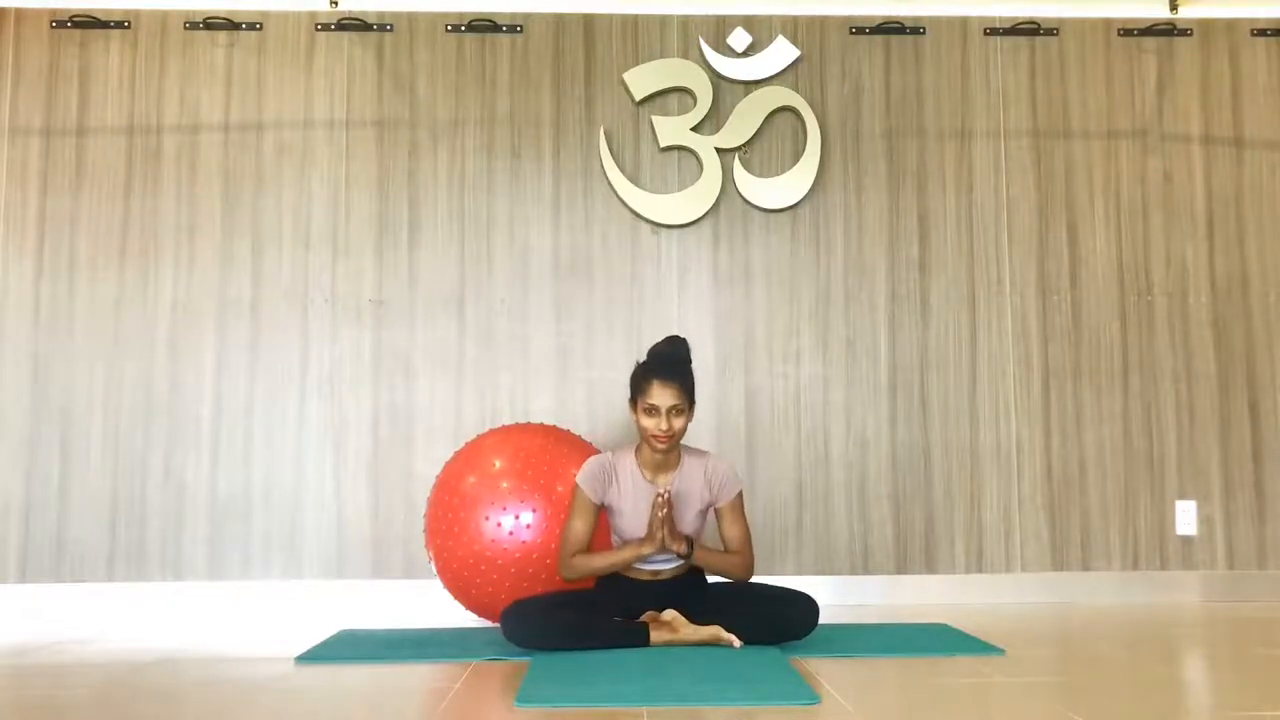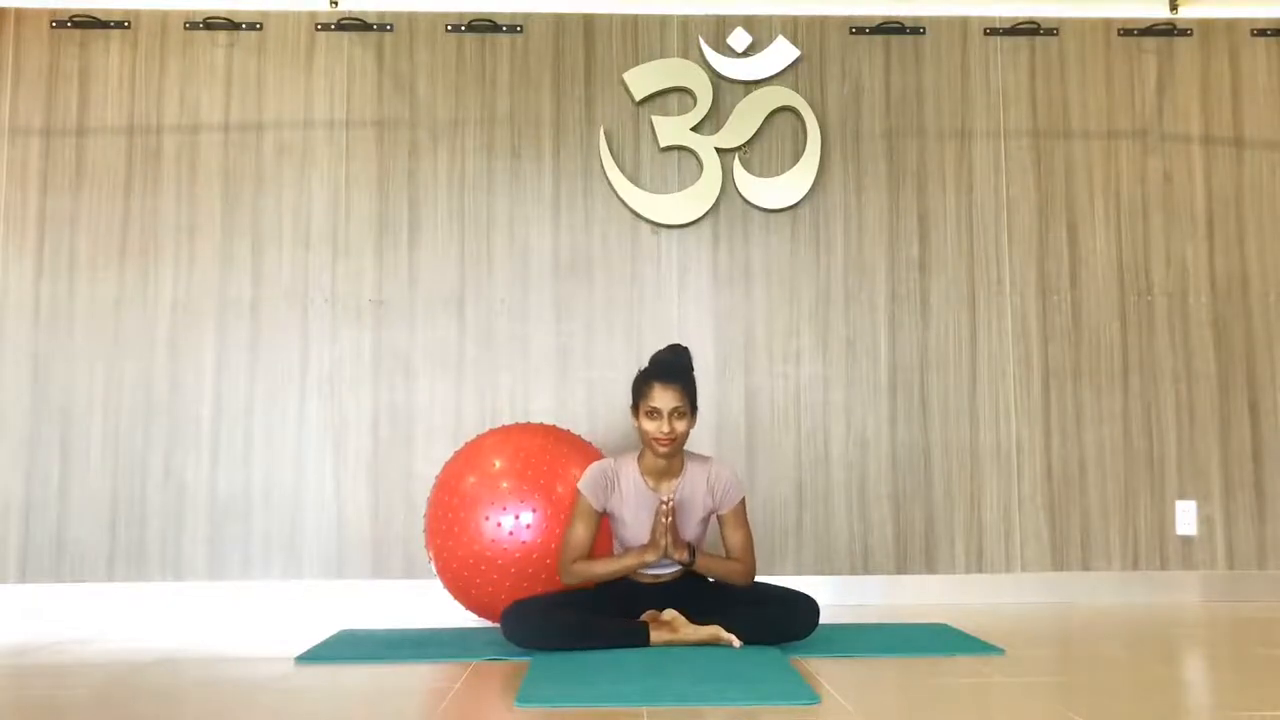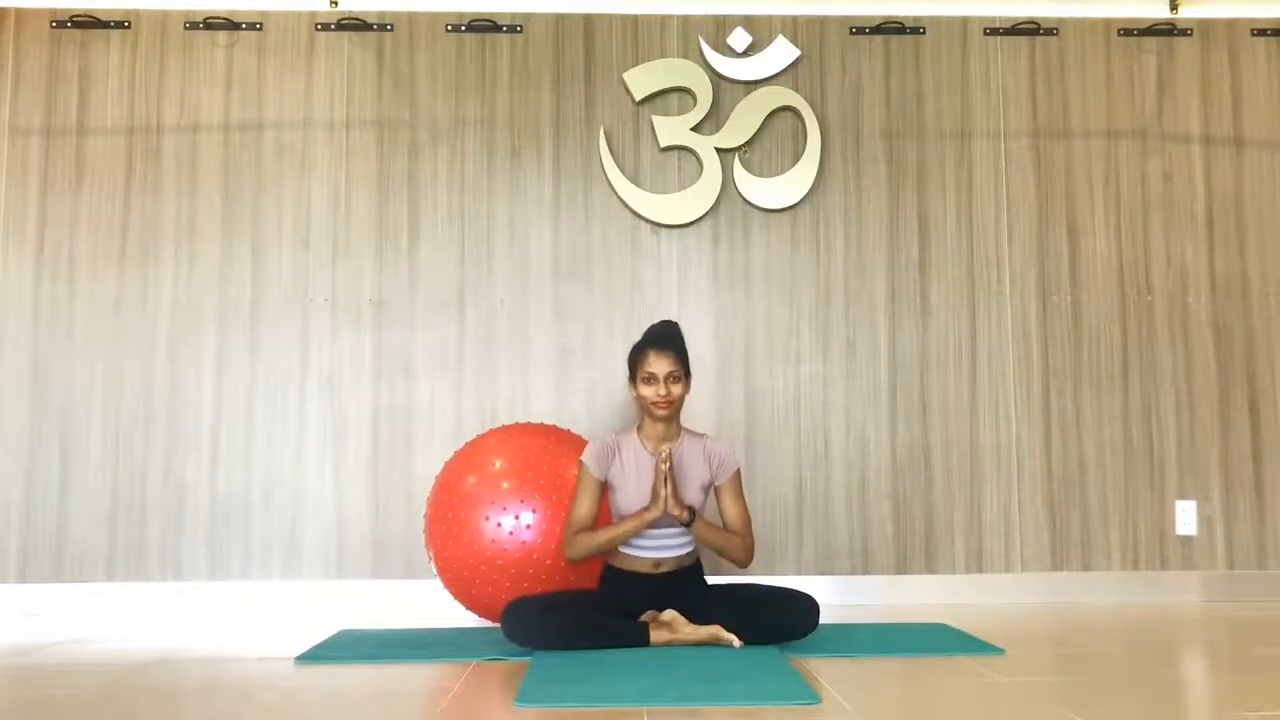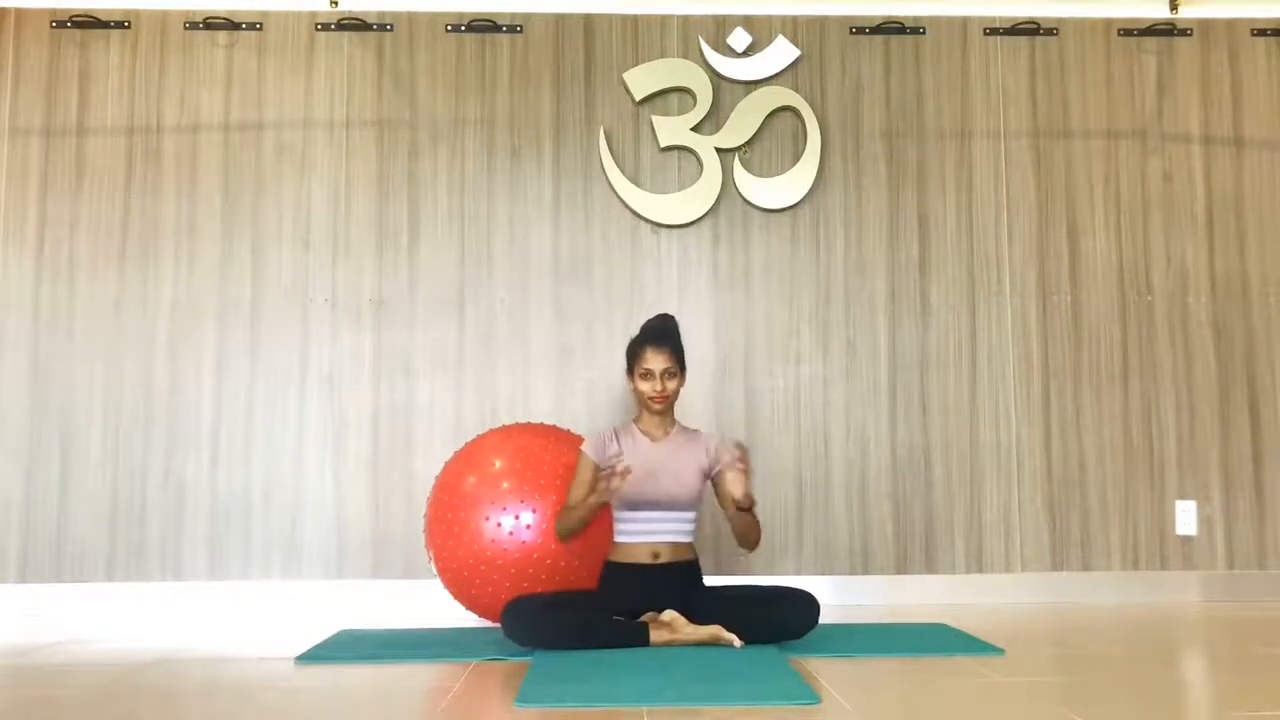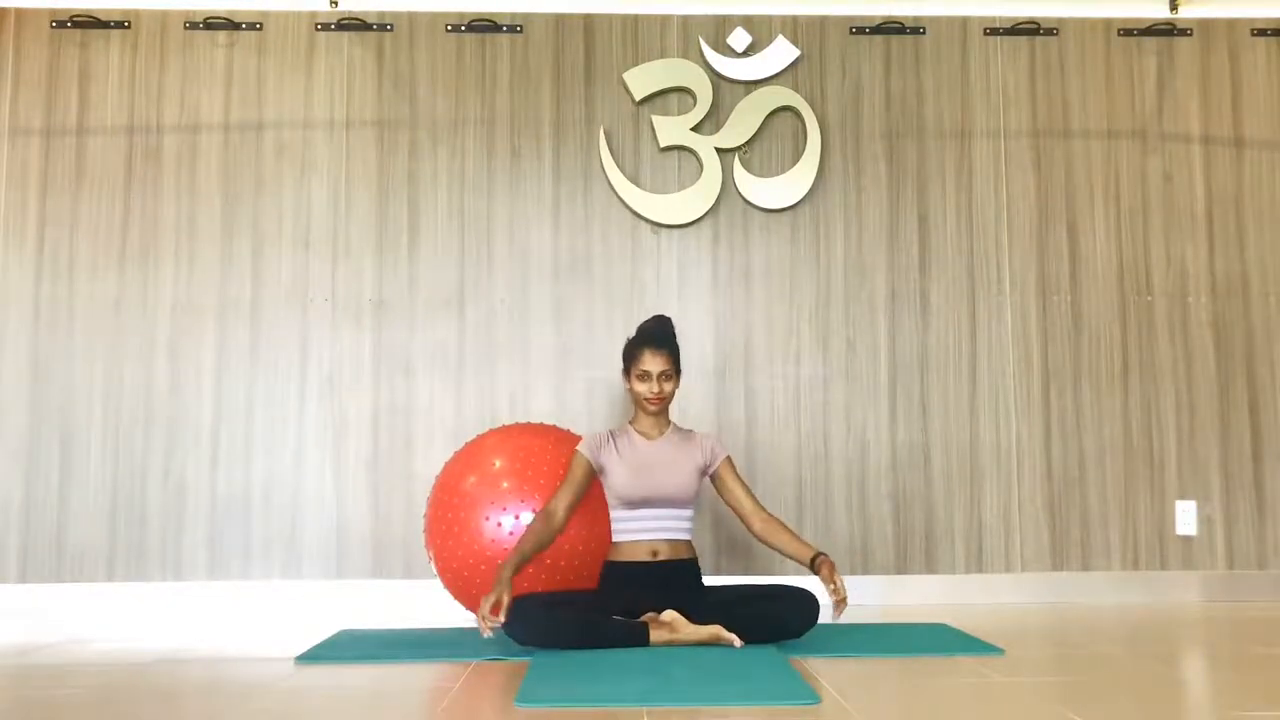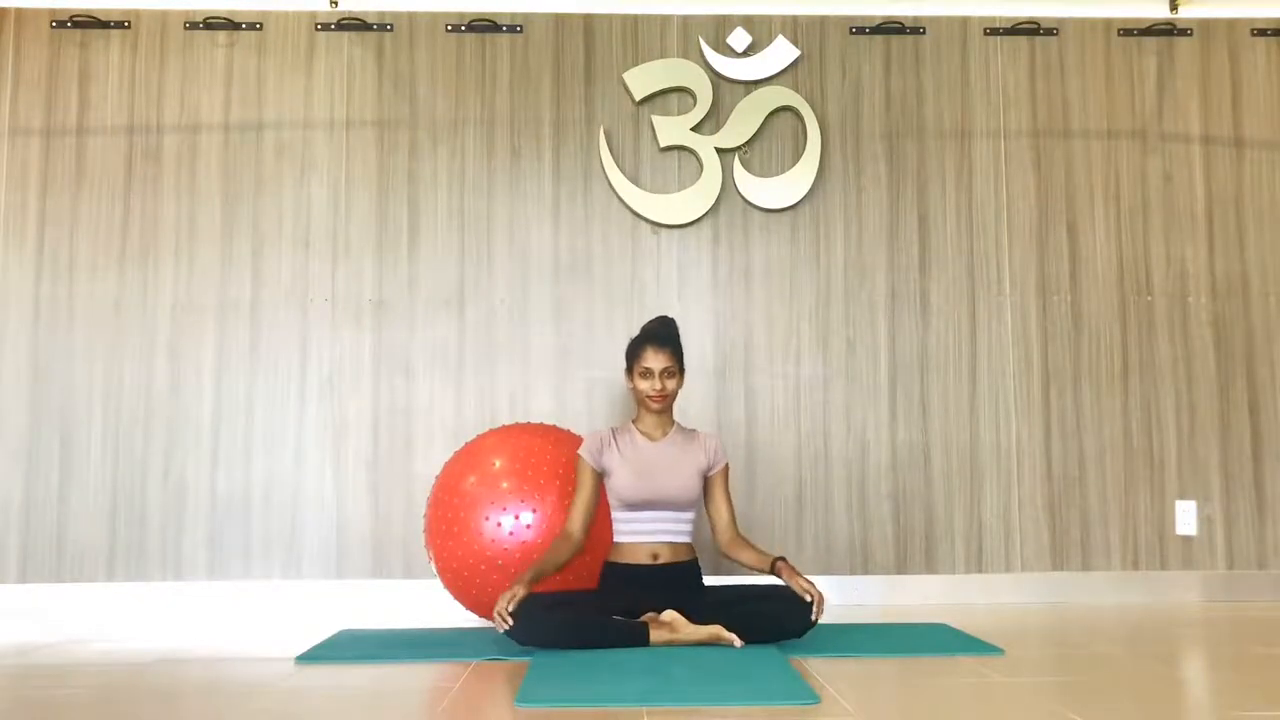
dt=0.5s
person 1, frame 1
left shoulder: (715, 472)
right shoulder: (601, 469)
left elbow: (743, 567)
right elbow: (569, 565)
left wrist: (682, 544)
right wrist: (644, 545)
left hip: (688, 592)
right hip: (620, 594)
left knee: (801, 610)
right knee: (518, 620)
left ankle: (637, 628)
right ankle: (670, 632)
person 1, frame 2
left shoulder: (718, 478)
right shoulder: (603, 476)
left elbow: (744, 572)
right elbow: (570, 570)
left wrist: (683, 552)
right wrist: (647, 552)
left hip: (690, 593)
right hip: (621, 595)
left knee: (802, 611)
right knee: (519, 620)
left ankle: (649, 627)
right ankle: (668, 633)
person 1, frame 3
left shoulder: (714, 454)
right shoulder: (605, 451)
left elbow: (743, 552)
right elbow: (573, 547)
left wrist: (683, 511)
right wrist: (651, 510)
left hip: (688, 590)
right hip: (620, 590)
left knee: (801, 611)
right knee: (519, 618)
left ankle: (654, 625)
right ankle: (669, 633)
person 1, frame 4
left shoulder: (707, 447)
right shoulder: (603, 445)
left elbow: (748, 541)
right elbow: (565, 528)
left wrist: (742, 500)
right wrist: (599, 496)
left hip: (686, 587)
right hip: (620, 586)
left knee: (801, 608)
right knee: (518, 616)
left ankle: (638, 628)
right ankle: (667, 633)
person 1, frame 5
left shoulder: (703, 447)
right shoulder: (600, 446)
left elbow: (757, 518)
right elbow: (554, 514)
left wrist: (818, 560)
right wrist: (507, 574)
left hip: (686, 586)
right hip: (620, 587)
left knee: (801, 606)
right knee: (522, 616)
left ankle: (639, 628)
right ankle: (670, 633)
person 1, frame 6
left shoulder: (706, 447)
right shoulder: (601, 445)
left elbow: (727, 537)
right elbow: (573, 533)
left wrist: (779, 566)
right wrist: (528, 578)
left hip: (686, 587)
right hip: (620, 588)
left knee: (798, 608)
right knee: (523, 617)
left ankle: (630, 628)
right ankle: (670, 633)
